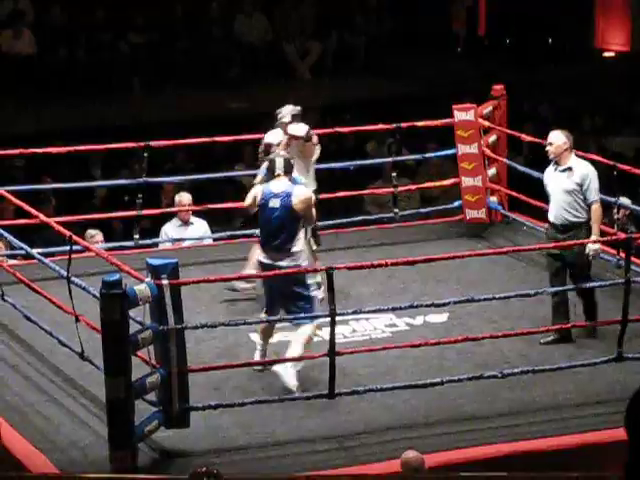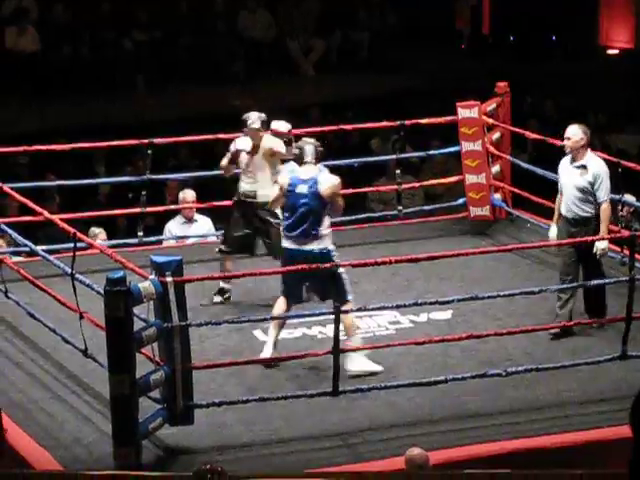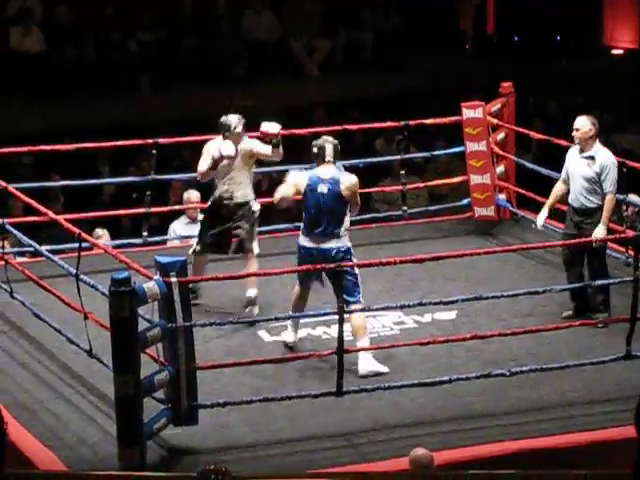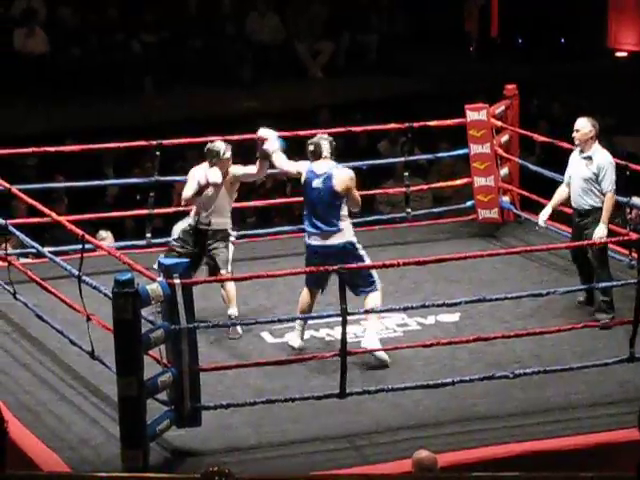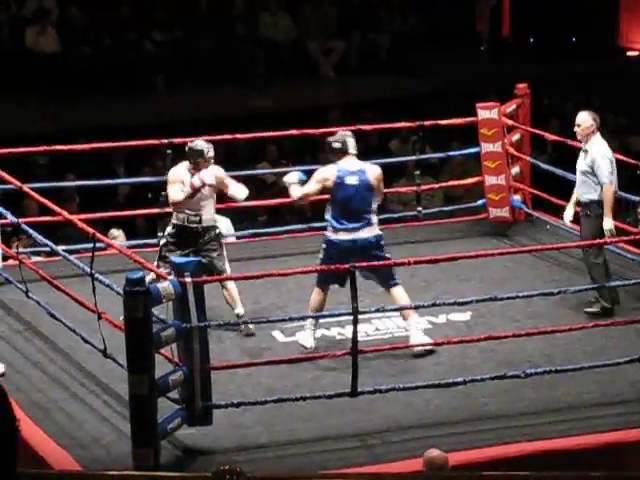
dt=0.2s
person 1, frame 1
left shoulder: (259, 191)
right shoulder: (303, 194)
left elbow: (247, 208)
right elbow: (310, 221)
left hip: (267, 262)
right hip: (292, 266)
left knee: (272, 311)
right knee: (307, 322)
left ankle: (261, 354)
right ankle: (287, 365)
person 1, frame 2
left shoulder: (286, 179)
right shoulder: (330, 181)
left elbow: (274, 204)
left hip: (290, 249)
right hip: (319, 251)
left knee: (287, 298)
right knee: (344, 302)
left ankle: (269, 347)
right ankle: (356, 358)
person 1, frame 3
left shoulder: (303, 178)
right shoulder: (349, 180)
left elbow: (279, 199)
right elbow: (355, 209)
left wrist: (288, 182)
left hip: (308, 247)
right hip: (337, 249)
left knee: (303, 286)
right knee: (354, 303)
left ankle: (292, 332)
right ankle: (365, 359)
person 1, frame 4
left shoulder: (304, 170)
right shoulder: (345, 175)
left elbow: (280, 163)
right elbow: (356, 206)
left wrist: (272, 143)
left hip: (315, 245)
right hip: (343, 244)
left knee: (311, 289)
right knee: (371, 288)
left ankle: (297, 336)
right ankle: (371, 338)
person 1, frame 5
left shoulder: (328, 173)
right shoulder: (374, 171)
left elbow: (299, 196)
left wrist: (291, 182)
left hip: (338, 241)
right hip: (369, 239)
left knee: (322, 285)
right knee: (392, 284)
left ankle: (308, 334)
right ankle: (417, 334)
person 2, frame 1
left shoulder: (584, 170)
right shoulder: (549, 172)
left elbow: (595, 205)
left wrist: (595, 237)
left hip: (578, 232)
right hip: (554, 232)
left knee: (582, 282)
right knee: (556, 285)
left ankle: (591, 322)
right ankle: (561, 330)
person 2, frame 2
left shoulder: (597, 167)
right shoulder: (564, 164)
left elbow: (605, 204)
left wrist: (603, 236)
right wrist: (554, 223)
left hip: (588, 226)
right hip: (566, 224)
left knee: (592, 275)
right knee: (567, 275)
left ankle: (597, 315)
right ankle: (565, 322)
person 2, frame 3
left shoulder: (605, 159)
right shoulder: (572, 153)
left elbow: (610, 195)
right elbow: (563, 184)
left wrist: (603, 226)
right wrist: (546, 208)
left hip: (594, 217)
right hip: (574, 214)
left knee: (597, 266)
right knee: (570, 261)
left ankle: (601, 310)
right ankle: (580, 306)
person 2, frame 4
left shoulder: (603, 159)
right shoulder: (575, 156)
left elbow: (610, 195)
right elbow: (566, 186)
left wrist: (603, 225)
right wrist: (549, 207)
left hip: (594, 217)
right hip: (578, 215)
left knee: (599, 263)
right knee: (578, 258)
left ankle: (605, 309)
right ankle: (590, 295)
person 2, frame 5
left shoulder: (599, 151)
right shoulder: (586, 149)
left elbow: (609, 186)
left wrist: (608, 217)
right wrist: (571, 205)
left hip: (596, 209)
right hip: (588, 207)
left knee: (593, 253)
right knee: (593, 252)
left ankle: (606, 300)
right ankle: (605, 294)
person 3, frame 1
left shoulder: (305, 136)
right shoulder: (277, 136)
left elbow: (314, 151)
right elbow: (264, 161)
left wrist: (307, 137)
right wrist: (265, 149)
left knee: (307, 243)
left ankle: (317, 283)
right ankle: (248, 278)
person 3, frame 2
left shoulder: (270, 143)
right shoulder: (241, 143)
left elbow: (289, 154)
right elbow: (225, 170)
right wrist: (233, 156)
left hip: (267, 204)
right hip: (244, 202)
left knee: (280, 250)
right knee: (226, 249)
right ankle: (224, 290)
person 3, frame 3
left shoulder: (249, 145)
right shoulder: (212, 146)
left elbow: (276, 156)
right elbow: (202, 176)
left wrist: (275, 141)
right wrist: (216, 161)
left hip: (243, 204)
right hip: (219, 203)
left knee: (249, 251)
right knee: (200, 250)
left ankle: (251, 297)
right ankle: (193, 290)
person 3, frame 4
left shoulder: (233, 172)
right shoulder: (197, 172)
left elbow: (258, 174)
right elbow: (186, 201)
left wrist: (264, 158)
right wrist: (201, 186)
left hip: (220, 231)
right hip: (195, 228)
left knee: (223, 273)
left ankle: (233, 318)
person 3, frame 5
left shoulder: (215, 172)
right shoulder: (177, 173)
left elbow: (230, 188)
right elbow: (175, 203)
left wrist: (239, 191)
right wrist: (193, 188)
left hip: (208, 229)
right hip: (180, 229)
left knee: (223, 274)
left ankle: (241, 317)
